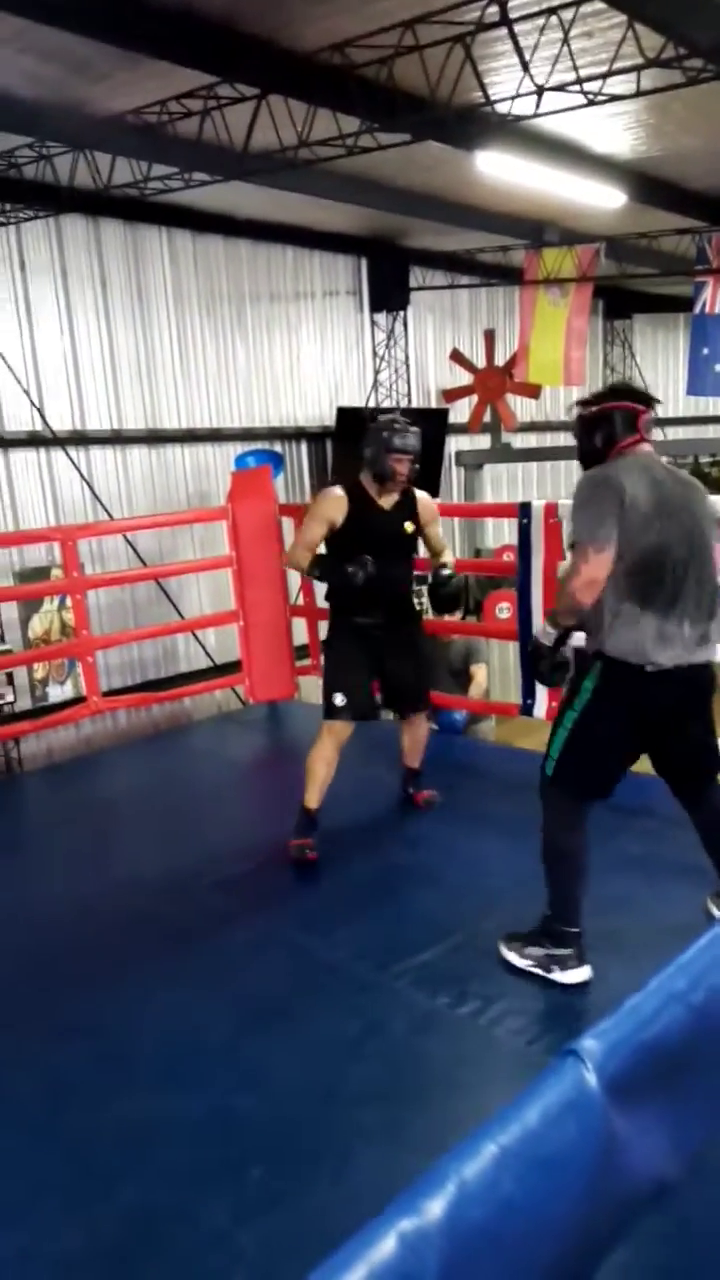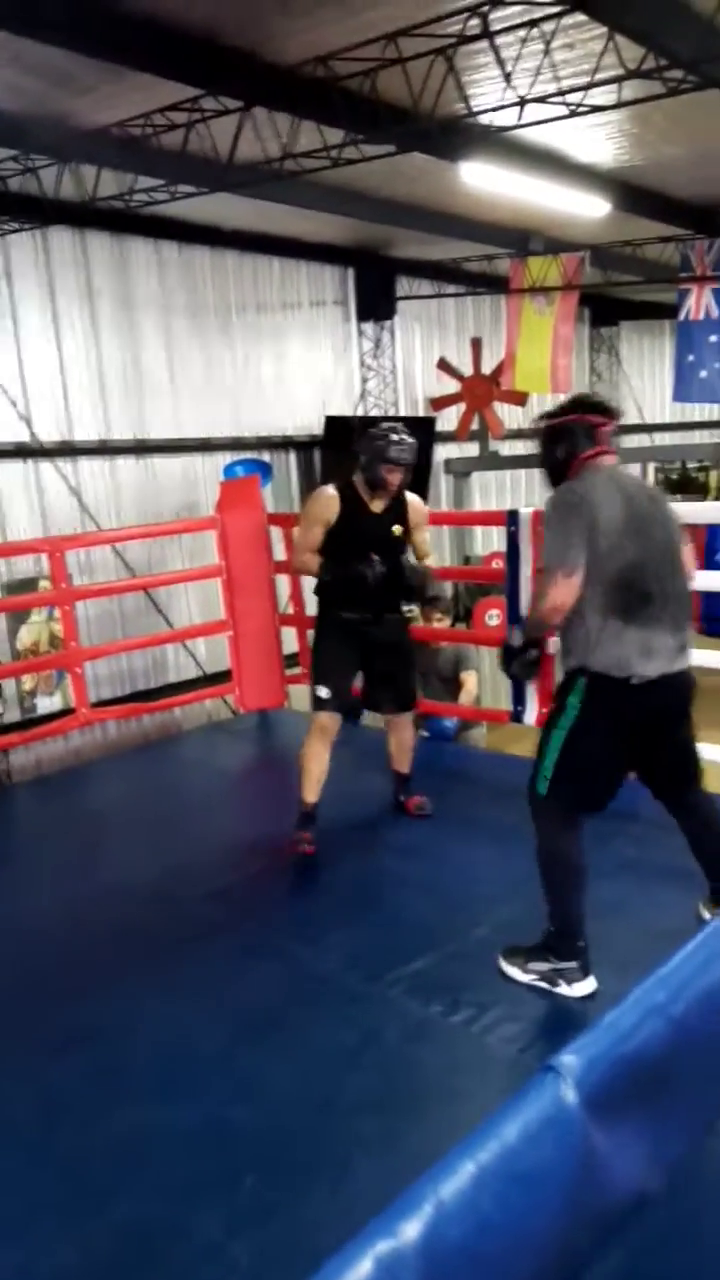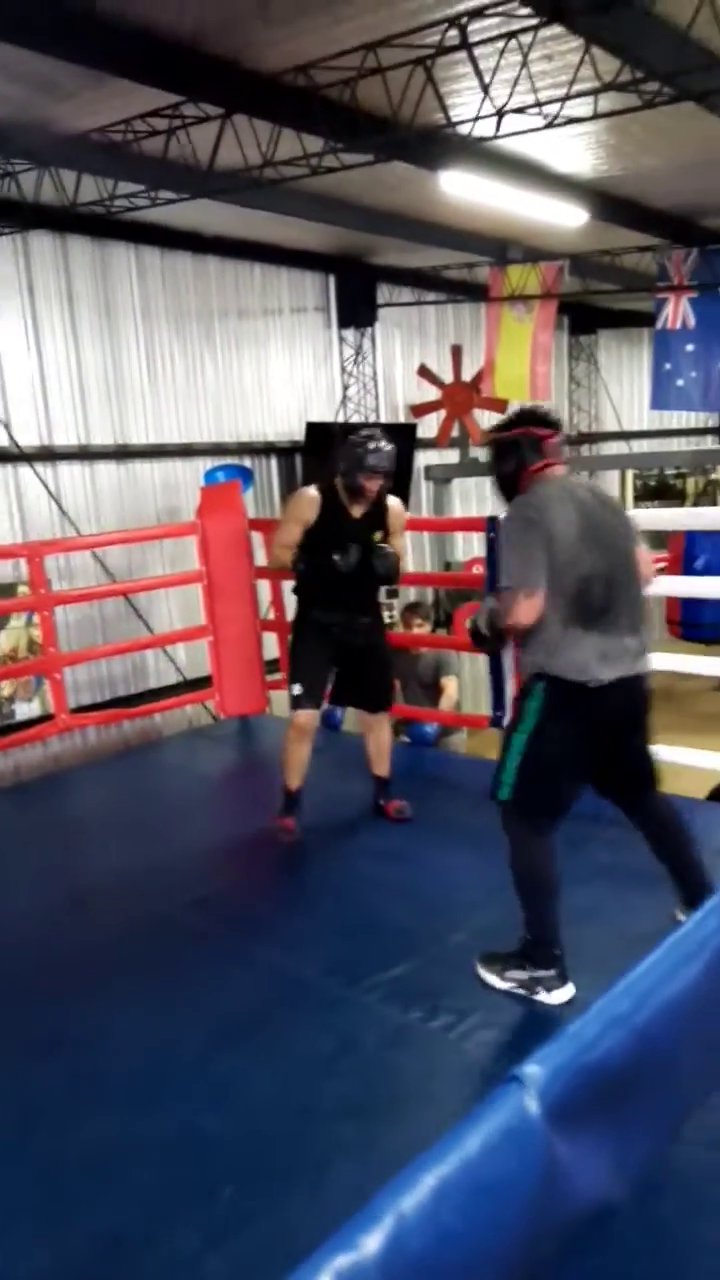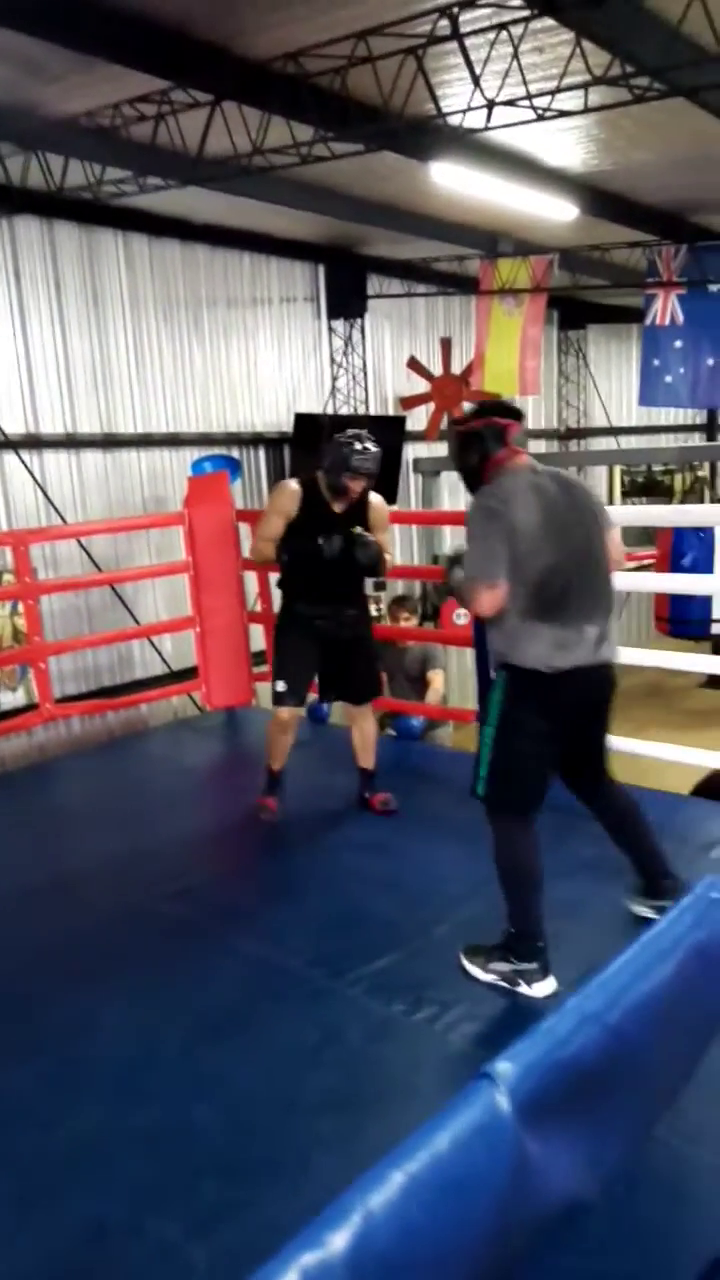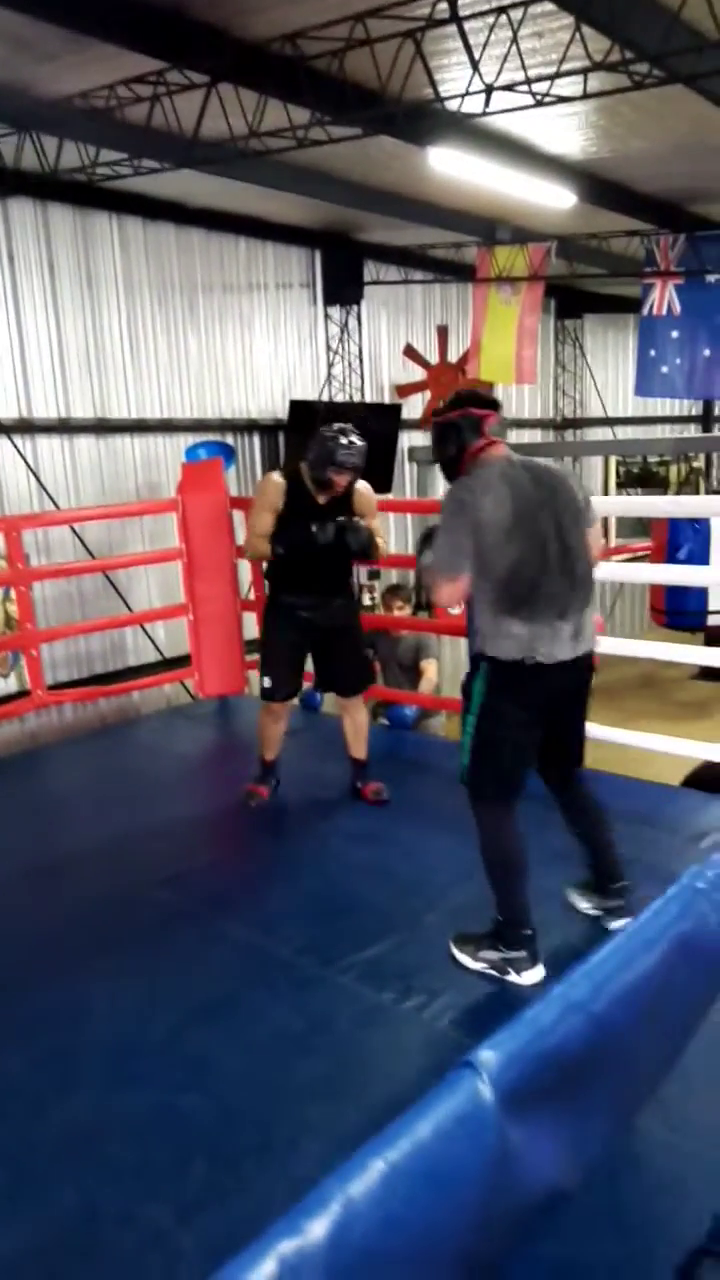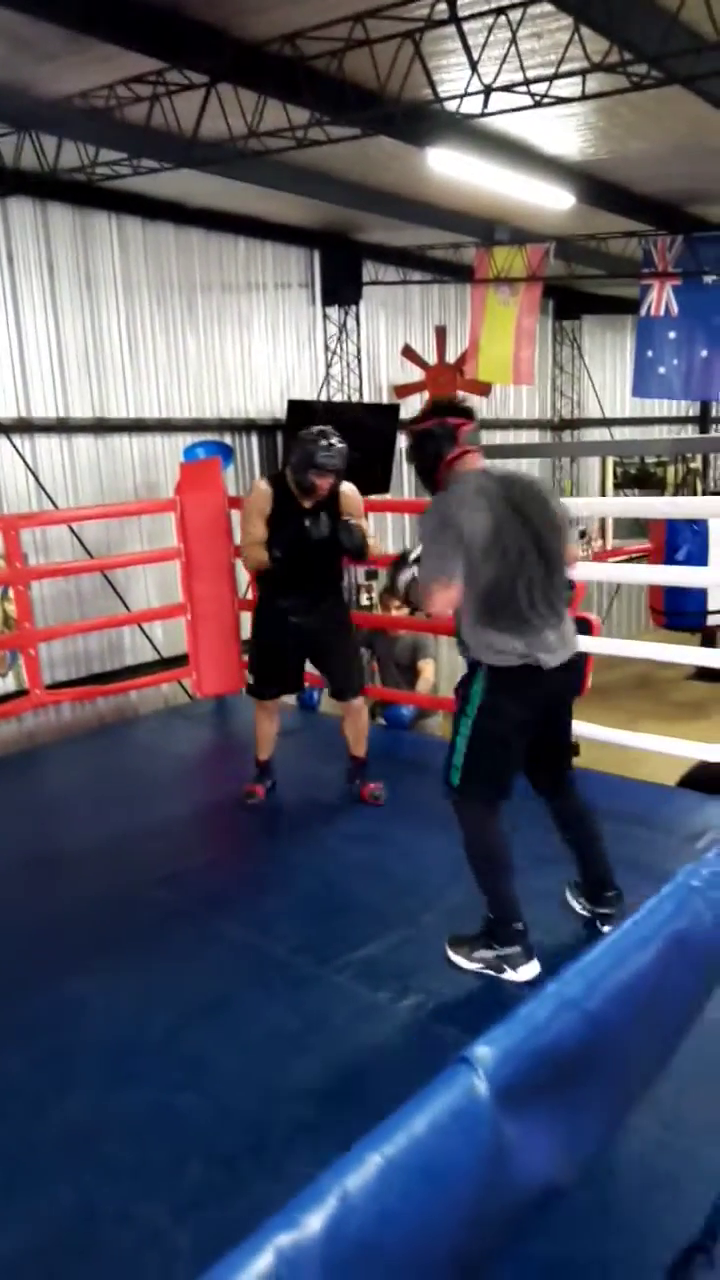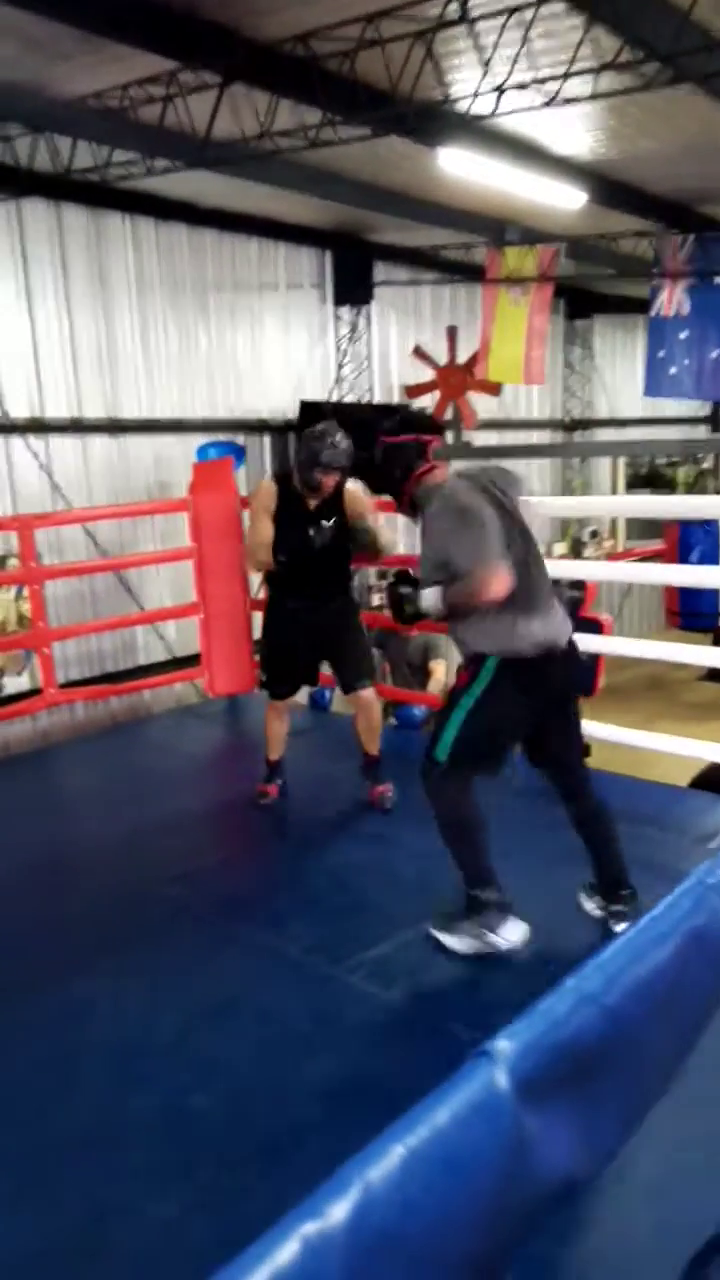
dt=0.1s
person 1, frame 1
left shoulder: (604, 482)
left elbow: (590, 572)
left wrist: (552, 630)
left hip: (625, 669)
left knee: (564, 795)
left ankle: (562, 942)
person 1, frame 2
left shoulder: (573, 501)
right shoulder: (652, 498)
left elbow: (557, 596)
left wrist: (524, 637)
left hip: (605, 682)
right hip: (669, 674)
left knee: (555, 811)
left ankle: (566, 955)
person 1, frame 3
left shoulder: (528, 512)
right shoulder: (603, 503)
left elbow: (523, 611)
right elbow: (643, 572)
left wrist: (488, 619)
left hip: (564, 689)
right hip: (625, 679)
left knee: (524, 817)
right knee: (640, 796)
left ankle: (544, 962)
person 1, frame 4
left shoulder: (493, 504)
right shoulder: (577, 489)
left elbow: (486, 602)
right elbow: (613, 555)
left wrist: (465, 576)
left hip: (532, 678)
right hip: (595, 666)
left knee: (508, 811)
right knee: (593, 781)
left ankle: (529, 956)
right ankle: (665, 892)
person 1, frame 5
left shoulder: (466, 495)
right shoulder: (558, 479)
left elbow: (445, 592)
right elbow: (592, 550)
left wrist: (434, 557)
left hip: (511, 668)
right hip: (573, 658)
left knee: (492, 799)
right knee: (565, 774)
left ankle: (515, 944)
right ankle: (612, 890)
person 1, frame 6
left shoulder: (451, 506)
right shoulder: (532, 488)
left elbow: (441, 600)
right elbow: (566, 557)
left wrist: (420, 580)
left hip: (505, 674)
right hip: (559, 662)
left knee: (473, 798)
right knee: (553, 778)
left ankle: (511, 943)
right ankle: (603, 893)
person 1, frame 7
left shoulder: (446, 508)
right shoulder: (485, 479)
left elbow: (494, 585)
left wrist: (429, 599)
left hip: (508, 661)
right hip: (554, 651)
left knee: (445, 770)
right knee: (567, 772)
left ankle: (489, 907)
right ankle: (618, 896)
person 2, frame 1
left shoulder: (420, 503)
right shoulder: (337, 501)
left elbow: (440, 551)
right elbow: (296, 555)
left wrist: (444, 573)
right wrist: (332, 571)
left hip: (401, 624)
right hip: (351, 630)
left knee: (417, 713)
right knee: (336, 729)
left ankle: (411, 782)
right ankle: (306, 825)
person 2, frame 2
left shoulder: (413, 505)
right shoulder: (329, 500)
left elbow: (422, 557)
right elbow: (300, 558)
left wrist: (419, 575)
right wrist: (342, 572)
left hip: (389, 623)
right hip: (339, 624)
left knee: (401, 712)
right knee: (325, 721)
left ankle: (403, 789)
right ankle: (307, 820)
person 2, frame 3
left shoulder: (392, 509)
right shoulder: (310, 501)
left elbow: (398, 564)
right elbow: (277, 554)
left wrist: (387, 567)
right wrist: (320, 563)
left hip: (366, 624)
right hip: (316, 624)
left knee: (376, 713)
right knee: (303, 718)
left ankle: (382, 794)
right ankle: (290, 805)
person 2, frame 4
left shoulder: (374, 505)
right shoulder: (291, 494)
left elbow: (384, 563)
right elbow: (259, 549)
left wrist: (372, 556)
right wrist: (302, 552)
left hip: (351, 617)
right hip: (300, 617)
left knee: (361, 705)
right knee: (286, 712)
left ankle: (368, 785)
right ankle: (273, 784)
person 2, frame 5
left shoulder: (361, 493)
right shoulder: (277, 487)
left elbow: (377, 549)
right elbow: (254, 546)
left wrist: (364, 542)
right wrist: (297, 542)
left hip: (338, 607)
right hip: (287, 608)
left knee: (352, 696)
right knee: (276, 703)
left ankle: (360, 776)
right ankle: (267, 773)
person 2, frame 6
left shoulder: (346, 496)
right shoulder: (263, 494)
left elbow: (366, 550)
right elbow: (251, 557)
left wrist: (355, 540)
right wrist: (291, 544)
left hip: (328, 609)
right hip: (277, 611)
left knee: (353, 700)
right knee: (268, 701)
left ankle: (359, 772)
right ankle: (263, 774)
person 2, frame 7
left shoulder: (352, 494)
right shoulder: (271, 492)
left elbow: (377, 547)
right elbow: (256, 557)
left wrist: (366, 539)
right wrist: (296, 549)
left hip: (337, 608)
right hip: (287, 611)
left knee: (365, 695)
right knee: (279, 700)
left ankle: (374, 772)
right ankle: (274, 774)
